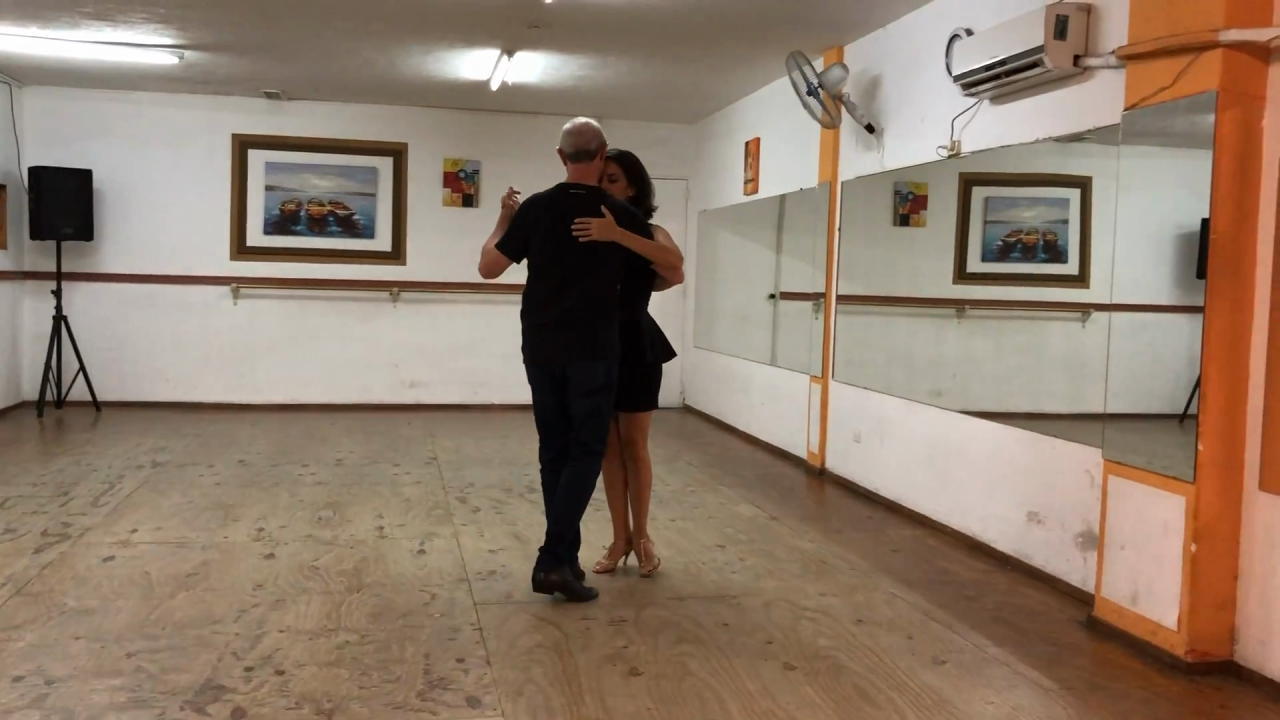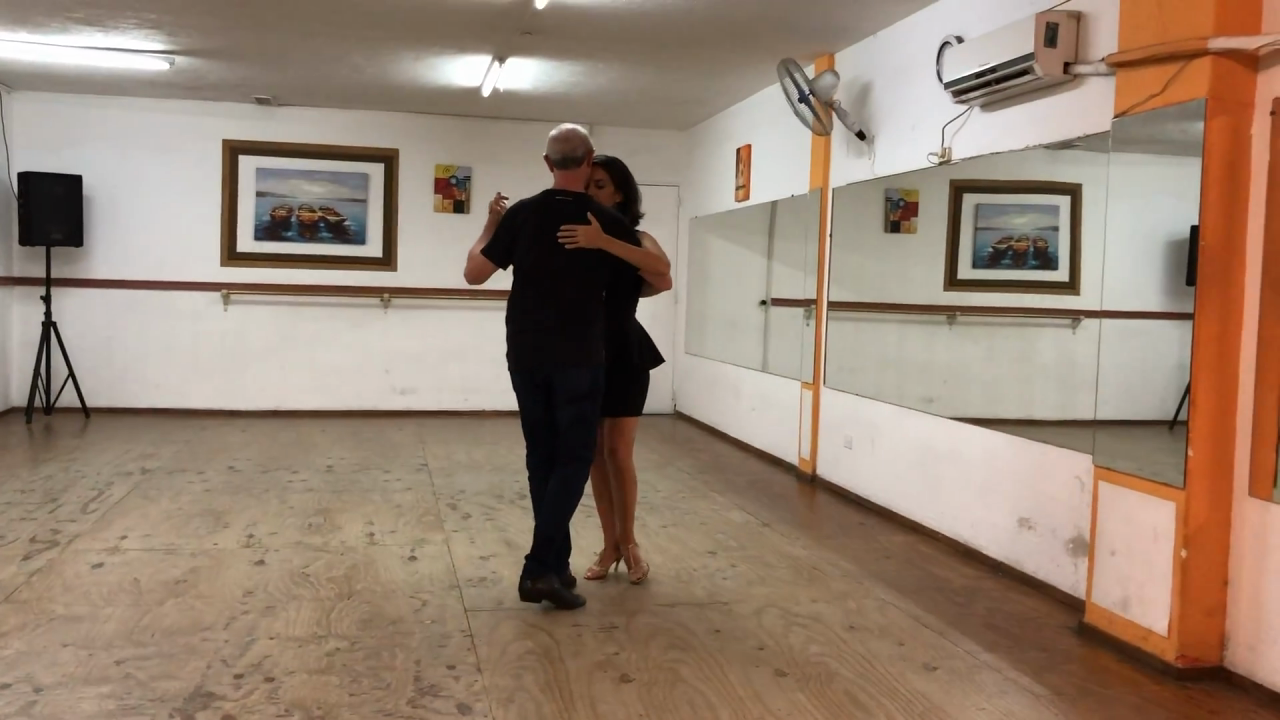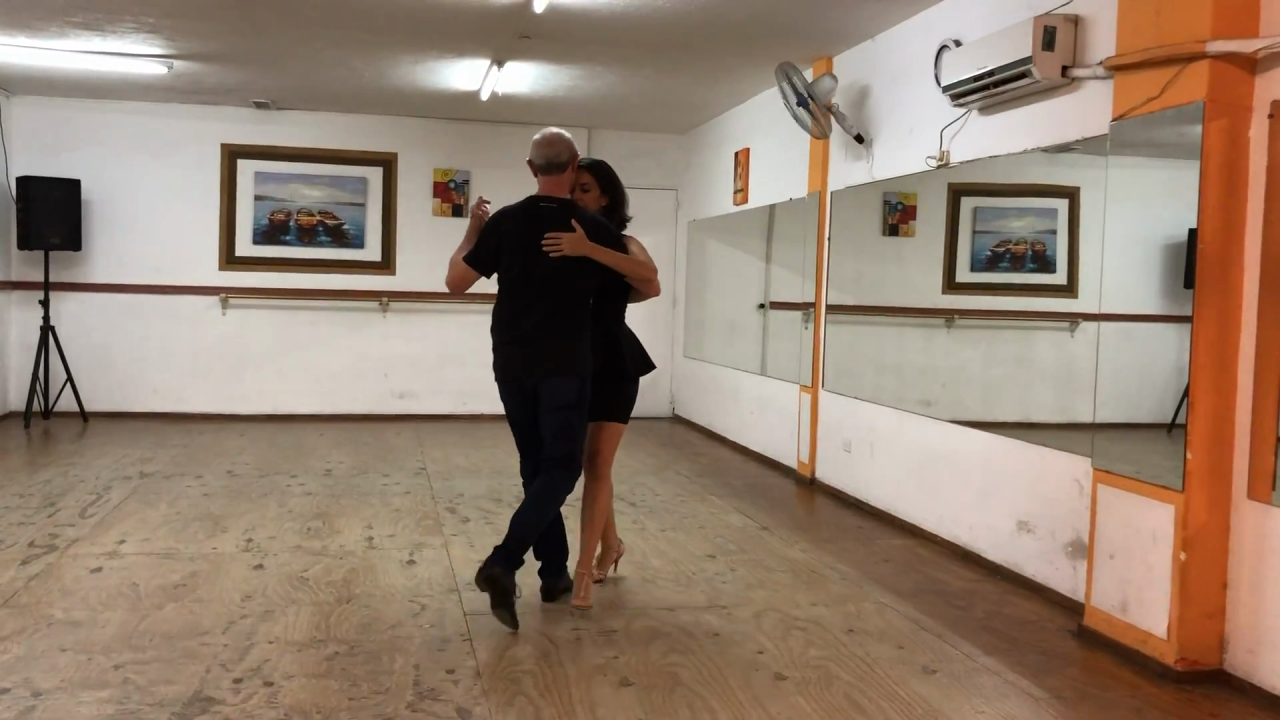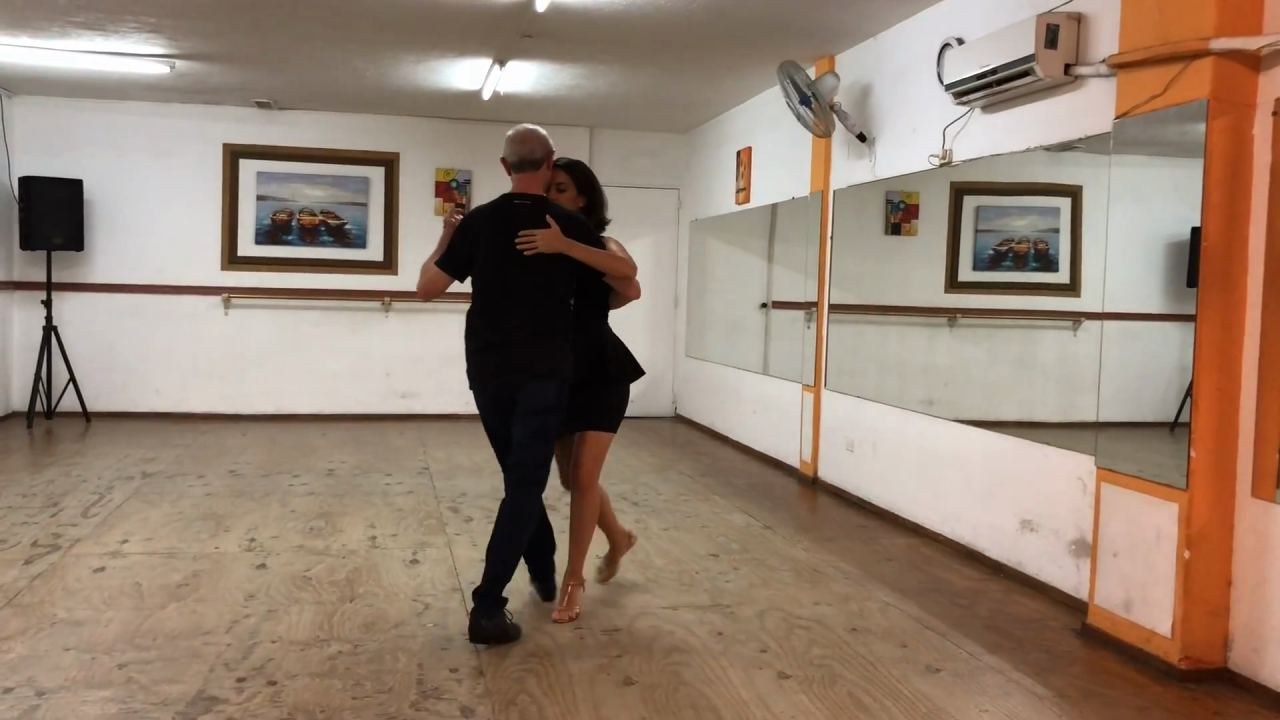
dt=0.3s
person 1, frame 1
left shoulder: (536, 209)
right shoulder: (621, 215)
left elbow: (488, 268)
left wrist: (505, 220)
left hip: (541, 350)
right hip: (593, 352)
left knee: (554, 452)
right knee: (585, 452)
left ankle: (564, 558)
right ankle: (554, 559)
person 1, frame 2
left shoulder: (521, 215)
right shoulder: (608, 222)
left elbow: (474, 273)
left wrist: (491, 225)
right wrist: (617, 283)
left hip: (526, 356)
right hip: (578, 359)
left knee: (542, 459)
right knee: (574, 458)
left ankle: (553, 565)
right ankle: (541, 566)
person 1, frame 3
left shoulder: (505, 222)
right shoulder: (594, 229)
left elbow: (456, 282)
left wrist: (474, 232)
left hip: (513, 366)
right hip: (566, 366)
left knee: (536, 468)
right knee: (559, 469)
left ankle: (554, 571)
right ankle: (503, 561)
person 1, frame 4
left shoulder: (478, 222)
right shoulder: (569, 226)
left elbow: (427, 287)
right elbow: (624, 280)
left wrist: (446, 238)
left hip: (488, 370)
right hip: (544, 371)
left knee: (519, 473)
right knee: (525, 479)
left ankle: (545, 574)
right ankle: (488, 604)
person 2, frame 1
left shoulder: (647, 234)
right shoulder: (584, 230)
left elbow: (675, 265)
left wrist: (617, 235)
left hip: (636, 349)
left knee: (634, 446)
right knee: (608, 447)
left ankle: (642, 536)
right ankle: (620, 538)
person 2, frame 2
left shoulder: (635, 240)
right shoulder: (571, 239)
left elbow: (662, 271)
left wrist: (604, 241)
left hip: (624, 356)
left knee: (618, 454)
right knee: (595, 454)
left ankle: (629, 541)
right ankle: (611, 544)
person 2, frame 3
left shoulder: (622, 245)
right shoulder: (557, 242)
left elbow: (648, 279)
left wrist: (587, 250)
left hip: (614, 364)
left knee: (597, 462)
right knee: (592, 462)
left ankle: (584, 571)
right ankle: (609, 546)
person 2, frame 4
left shoulder: (602, 245)
right shoulder: (535, 245)
left elbow: (628, 278)
left wrist: (564, 245)
left hip: (601, 373)
left knee: (584, 474)
right knee: (572, 476)
left ankle: (573, 580)
right ankle: (617, 537)
